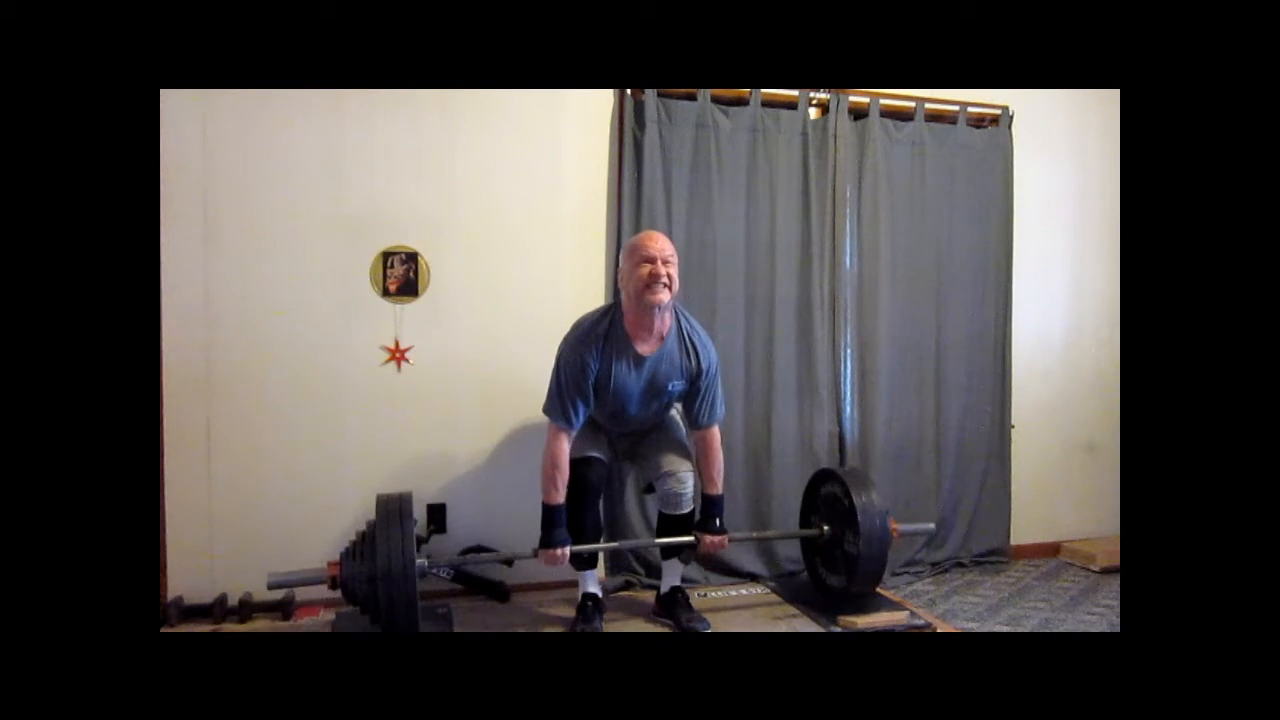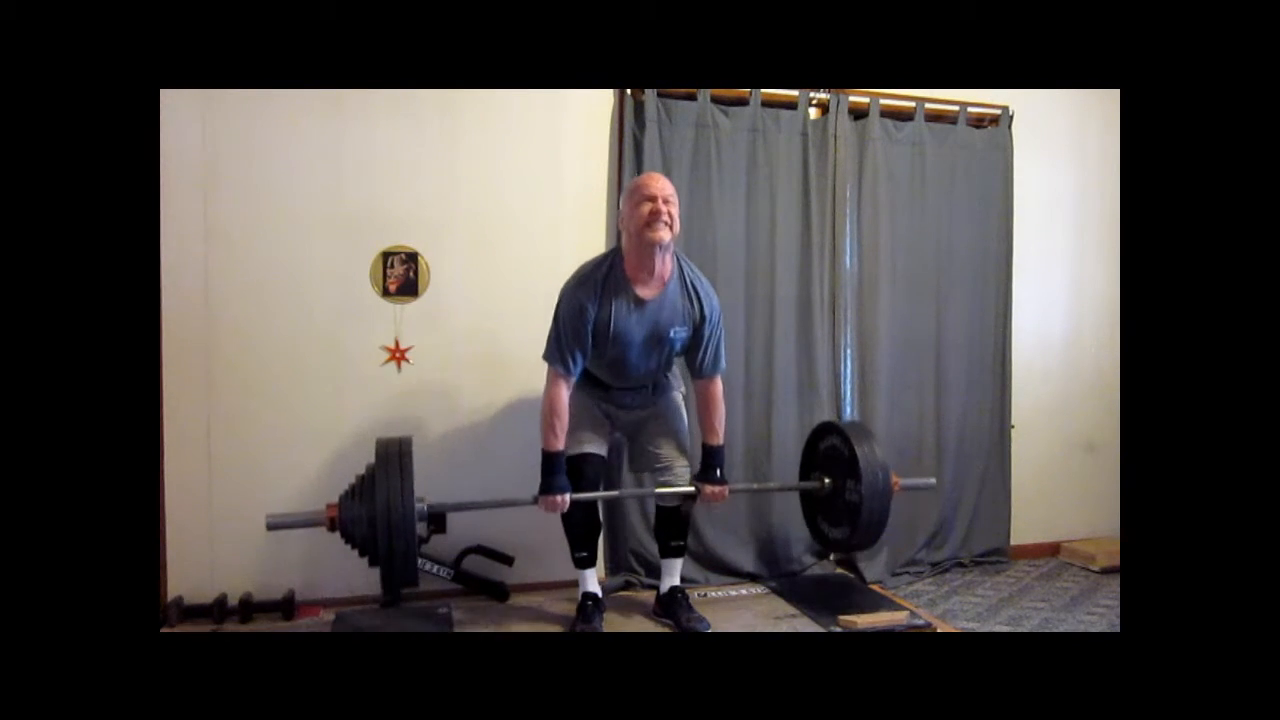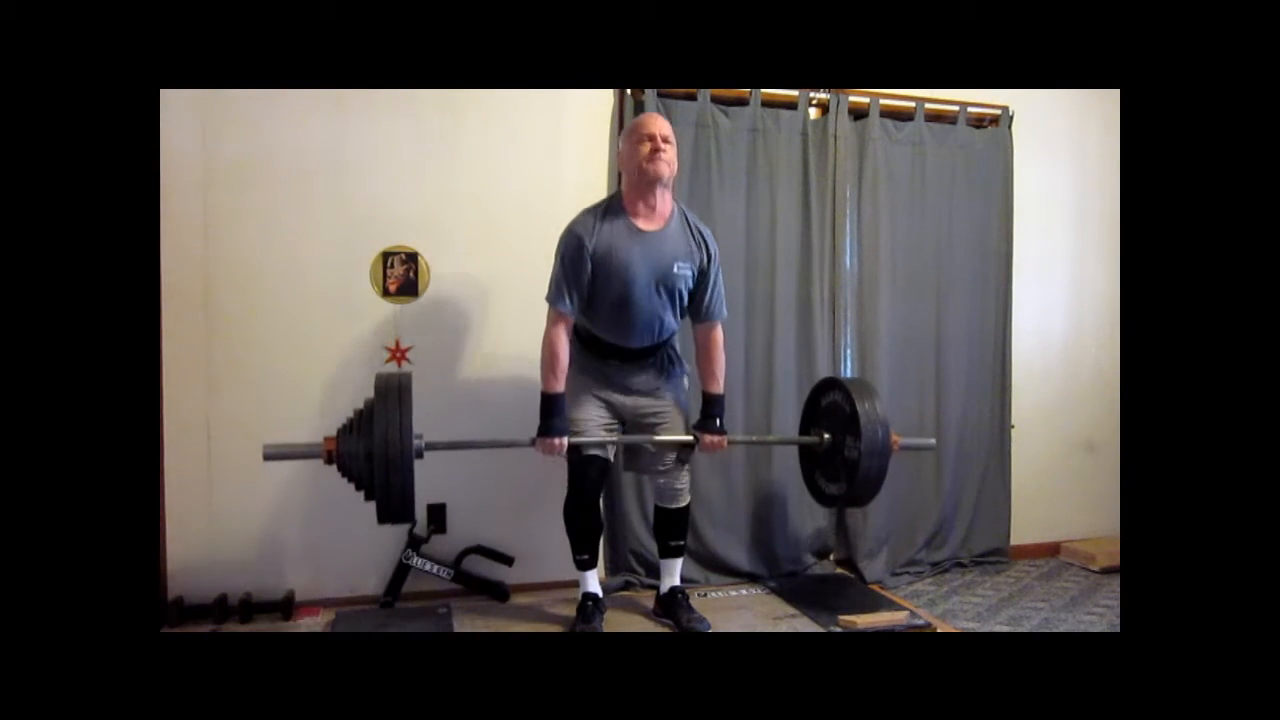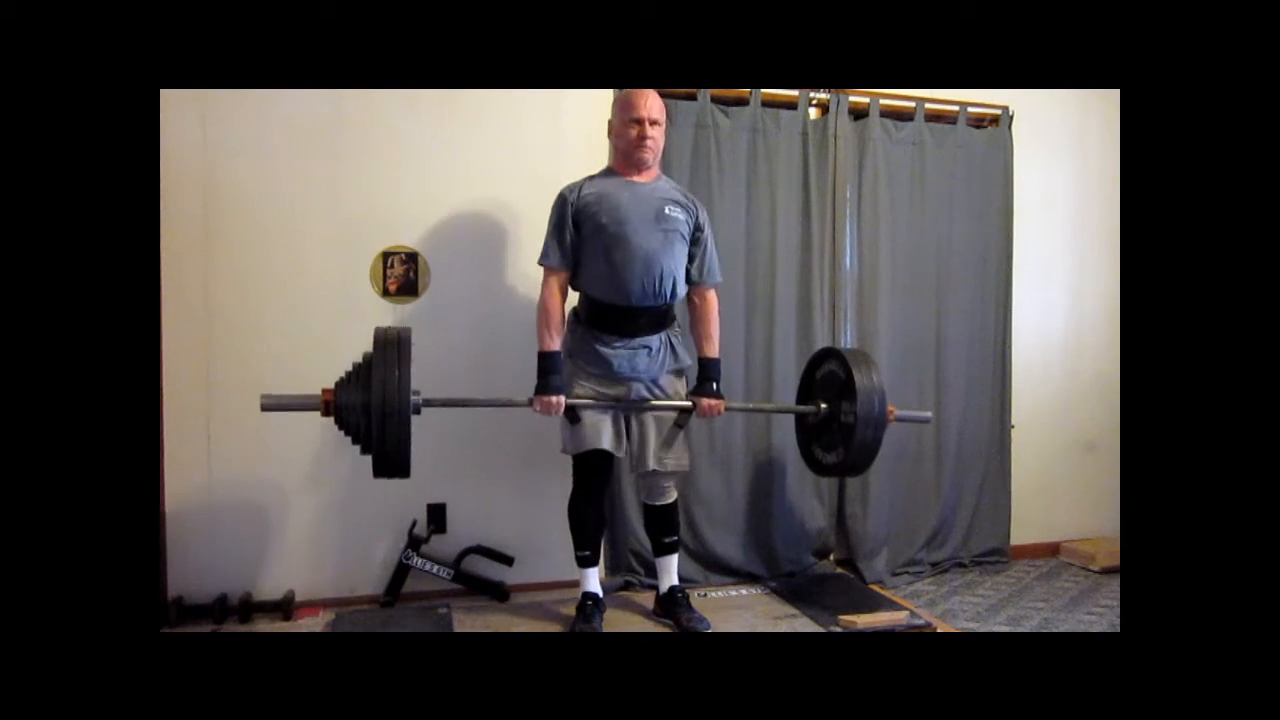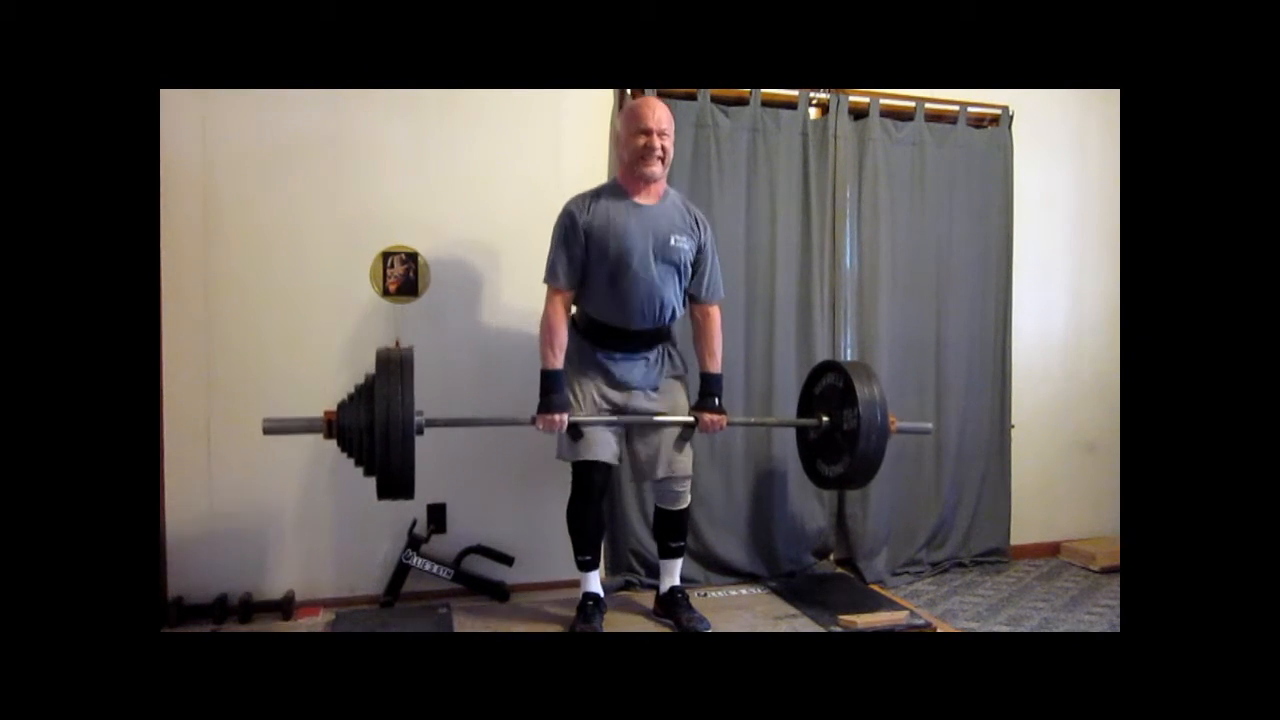
dt=0.5s
person 1, frame 1
left shoulder: (696, 344)
right shoulder: (587, 340)
left elbow: (707, 433)
right elbow: (560, 435)
left wrist: (713, 515)
right wrist: (553, 525)
left hip: (655, 422)
right hip: (593, 426)
left knee: (680, 482)
right knee: (585, 482)
left ankle: (670, 593)
right ankle: (590, 597)
person 1, frame 2
left shoulder: (698, 293)
right shoulder: (586, 288)
left elbow: (709, 382)
right elbow: (560, 383)
left wrist: (713, 465)
right wrist: (552, 474)
left hip: (655, 390)
right hip: (592, 391)
left knee: (677, 479)
right knee: (583, 481)
left ankle: (670, 592)
right ankle: (590, 596)
person 1, frame 3
left shoulder: (698, 239)
right shoulder: (588, 232)
left elbow: (709, 330)
right elbow: (558, 326)
left wrist: (713, 413)
right wrist: (552, 415)
left hip: (659, 371)
right hip: (592, 372)
left knee: (675, 481)
right knee: (585, 481)
left ankle: (670, 592)
right ankle: (590, 596)
person 1, frame 4
left shoulder: (686, 205)
right shoulder: (578, 197)
left elbow: (704, 294)
right elbow: (553, 286)
left wrist: (710, 374)
right wrist: (548, 370)
left hip: (662, 354)
right hip: (592, 352)
left knee: (661, 479)
right knee: (591, 476)
left ankle: (669, 591)
right ankle: (591, 594)
person 1, frame 5
left shoulder: (691, 221)
right shoulder: (583, 213)
left elbow: (706, 310)
right elbow: (558, 303)
left wrist: (712, 391)
right wrist: (552, 389)
left hip: (659, 365)
right hip: (593, 364)
left knee: (675, 482)
right knee: (590, 481)
left ankle: (670, 591)
right ankle: (591, 595)
